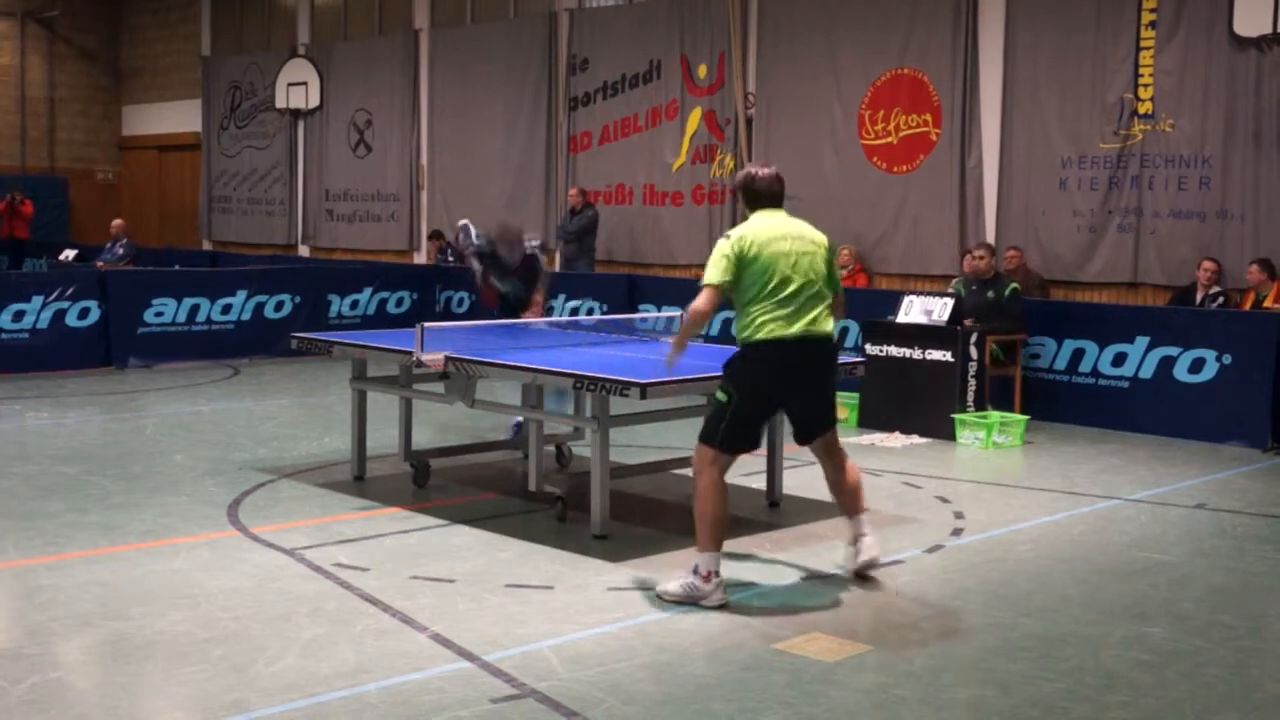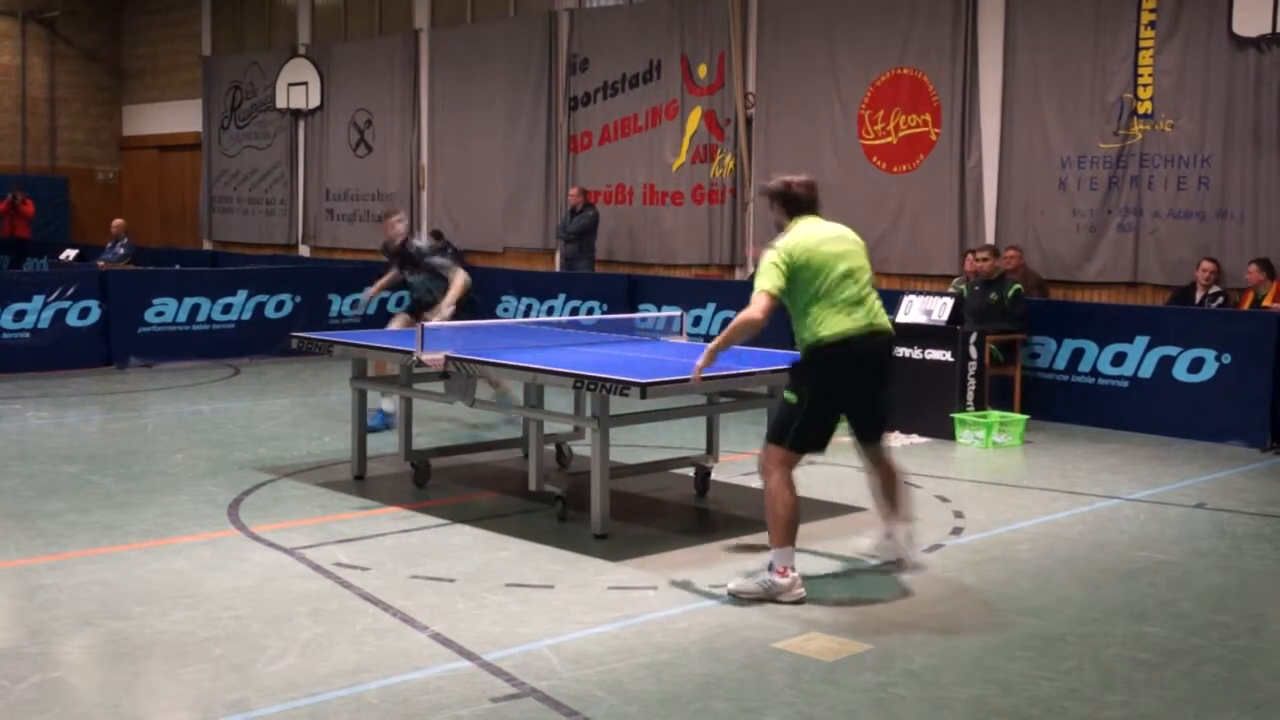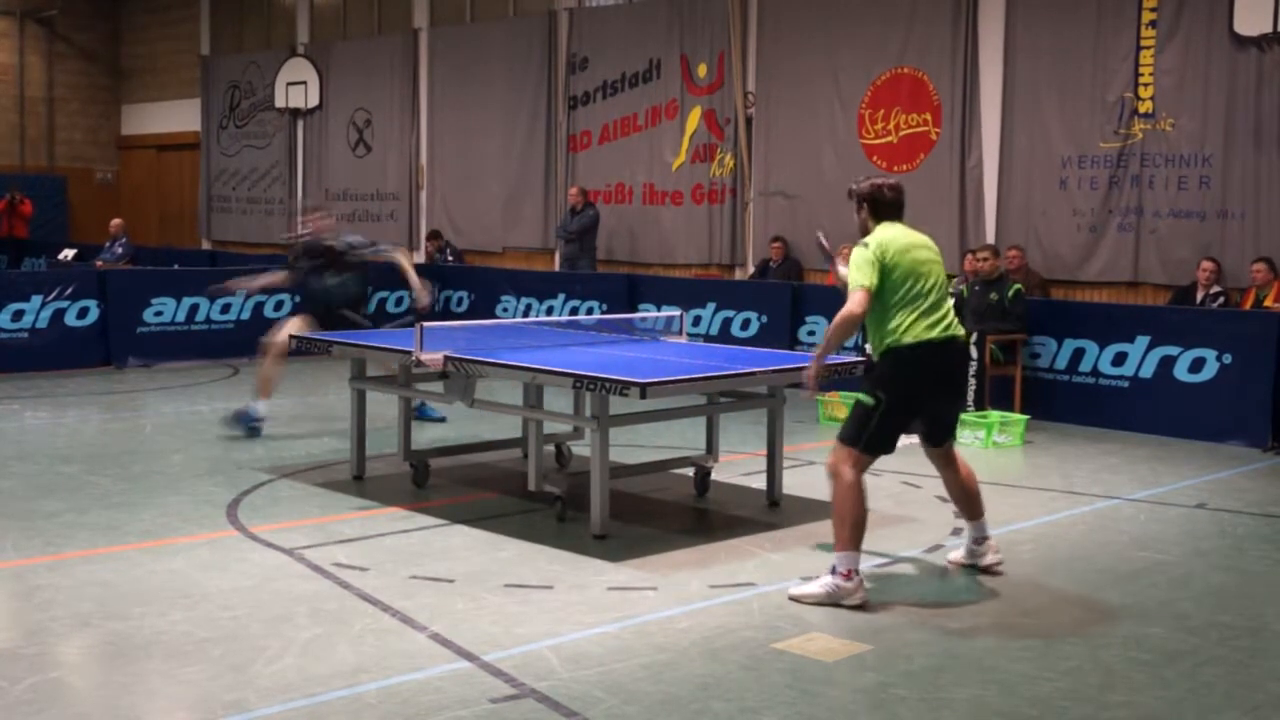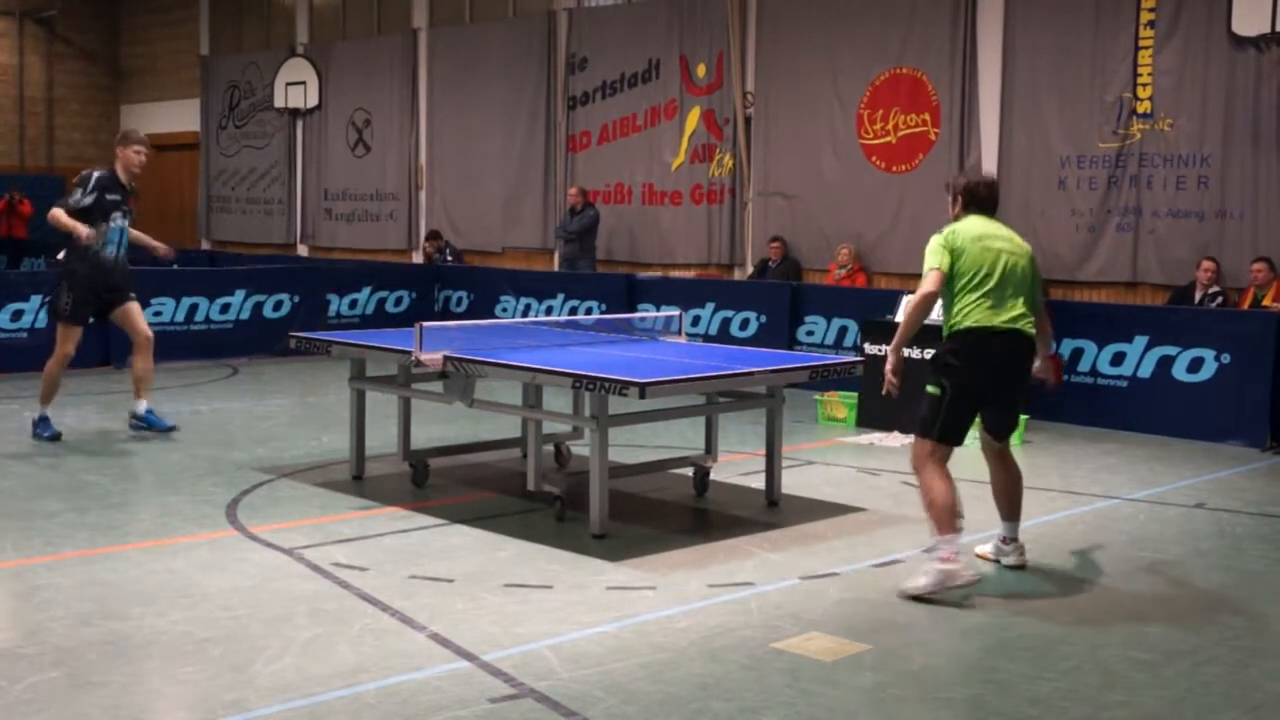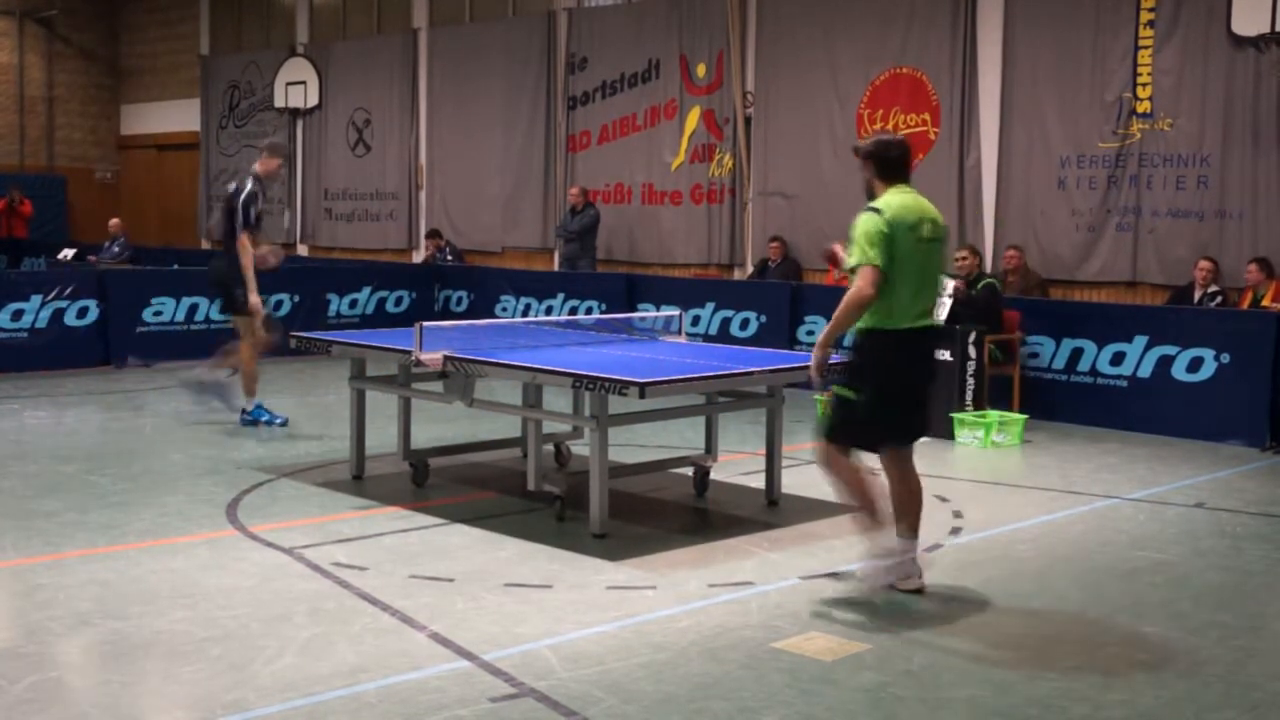
dt=1s
person 1, frame 1
left shoulder: (736, 239)
right shoulder: (816, 237)
left elbow: (703, 307)
right elbow: (837, 308)
left wrist: (677, 343)
left hip: (763, 357)
right hip: (818, 353)
left knee: (708, 463)
right knee: (830, 450)
left ankle: (707, 577)
right ankle: (862, 542)
person 1, frame 2
left shoulder: (783, 249)
right shoulder: (849, 236)
left elbow: (756, 315)
left wrist: (712, 350)
left hip: (831, 356)
right hip: (876, 347)
left knee: (776, 462)
right knee: (874, 450)
left ankle: (783, 574)
right ankle: (897, 537)
person 1, frame 3
left shoulder: (871, 247)
right shoulder: (926, 243)
left elbow: (855, 311)
left wrist: (819, 357)
left hip: (906, 361)
right hip: (951, 355)
left knee: (844, 464)
right knee: (942, 452)
left ankle: (847, 577)
right ankle: (981, 544)
person 1, frame 4
left shoulder: (949, 236)
right shoulder: (1020, 245)
left elbow: (929, 291)
right elbow: (1040, 316)
left wrist: (895, 350)
right wrist: (1044, 357)
left hip: (969, 347)
right hip: (1017, 348)
left knee: (928, 455)
right knee: (996, 446)
left ankle: (948, 560)
right ankle: (1009, 543)
person 1, frame 5
left shoulder: (877, 215)
right shoulder: (931, 215)
left elbow: (866, 291)
left wrist: (825, 340)
right wrist: (854, 261)
left hip: (884, 345)
right hip: (920, 343)
left knee: (834, 450)
right knee: (897, 455)
left ankle: (890, 551)
right ankle: (903, 562)
person 2, frame 1
left shoulder: (531, 252)
right shoulder: (479, 247)
right elbow: (463, 225)
left wrist: (536, 301)
right wrist: (479, 272)
left hip: (528, 306)
right hip: (504, 307)
left ankle: (525, 417)
person 2, frame 2
left shoulder: (420, 248)
right shoulder: (391, 249)
left elbow: (460, 276)
left wrist: (447, 306)
right wrist: (377, 288)
left hip: (455, 308)
right hip: (423, 306)
left ankle: (506, 401)
right ankle: (386, 410)
person 2, frame 3
left shoulder: (349, 246)
right shoulder: (303, 247)
left elbow: (396, 255)
right elbow: (291, 277)
left wrist: (416, 285)
right wrist: (256, 282)
left hip: (350, 315)
right hip: (316, 313)
right knee: (275, 345)
left ankle: (418, 404)
right ankle: (256, 413)
person 2, frame 4
left shoulder: (129, 191)
right shoulder: (95, 179)
right elbow: (56, 213)
left wrist: (152, 244)
right wrist: (78, 227)
left hip: (114, 280)
right hip: (80, 278)
left knee: (144, 337)
right knee: (65, 352)
left ankle: (140, 412)
right ankle: (42, 417)
person 2, frame 5
left shoulder: (244, 187)
right shoulder: (250, 191)
left elbow: (221, 230)
right elbow: (243, 242)
left wrist: (261, 253)
right wrist: (252, 291)
left hip: (229, 271)
right hip: (233, 274)
left knee: (269, 336)
right knee: (254, 339)
left ankle: (211, 375)
right ankle: (251, 408)
